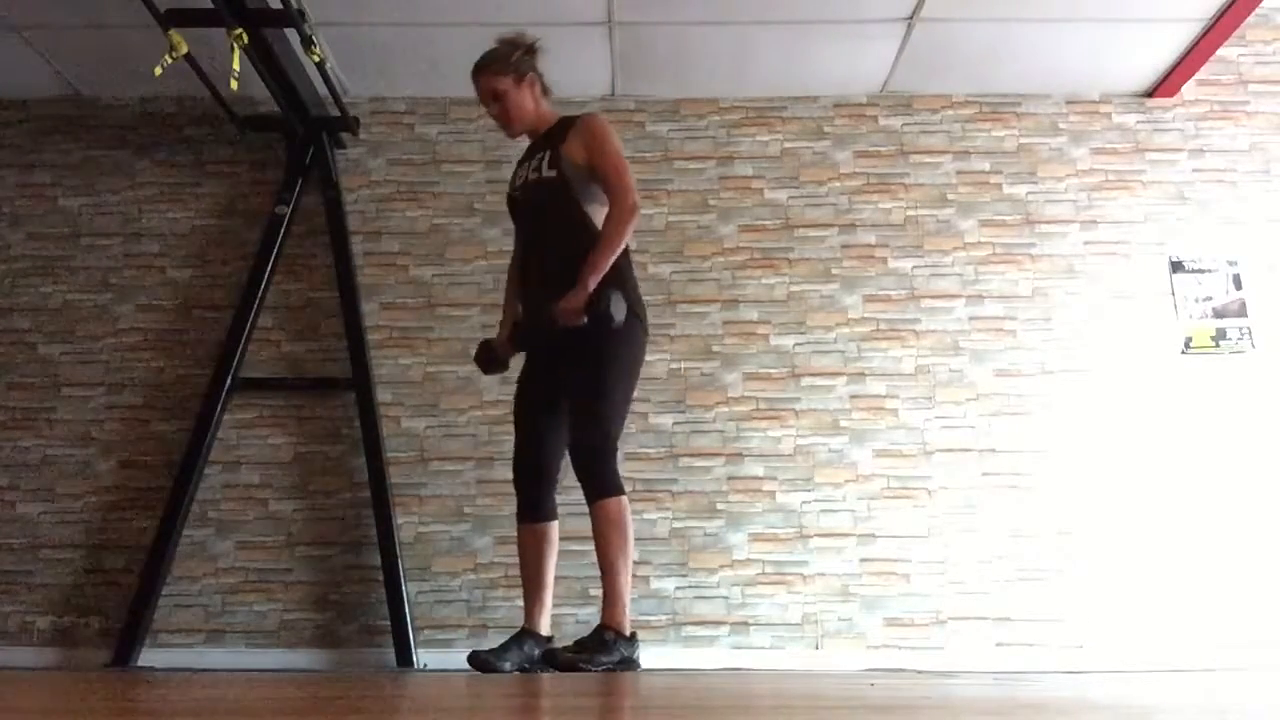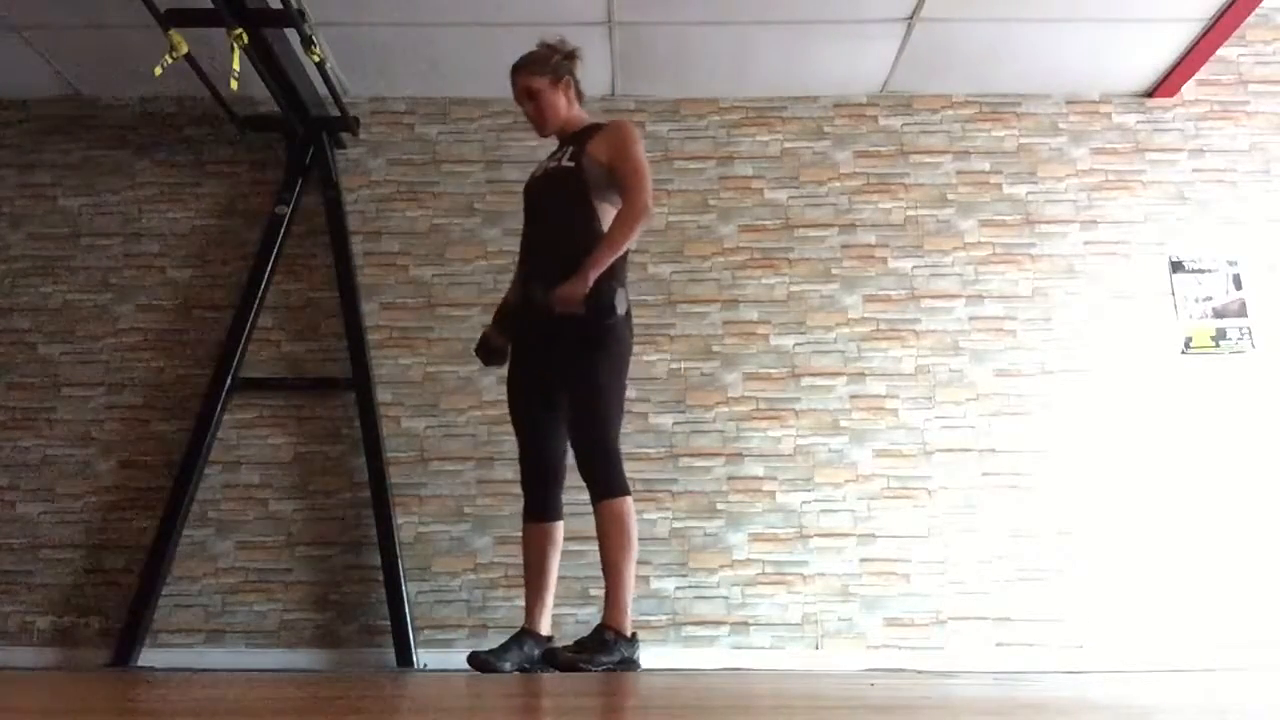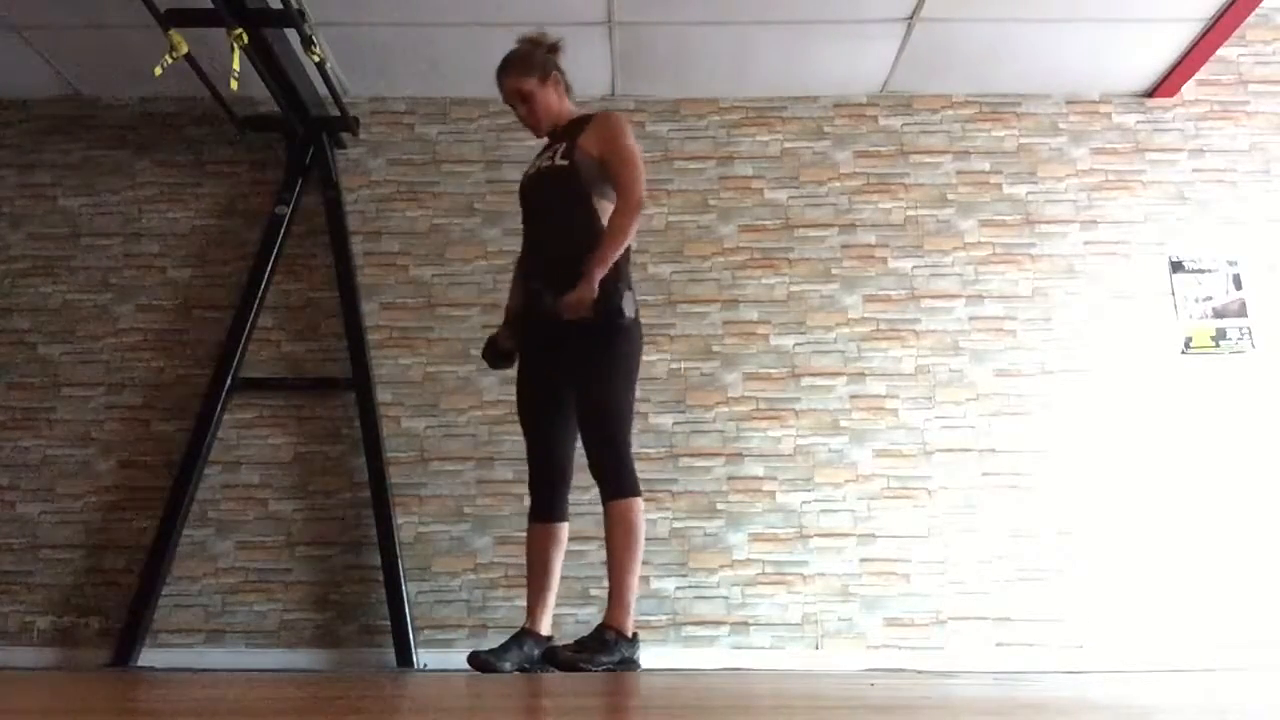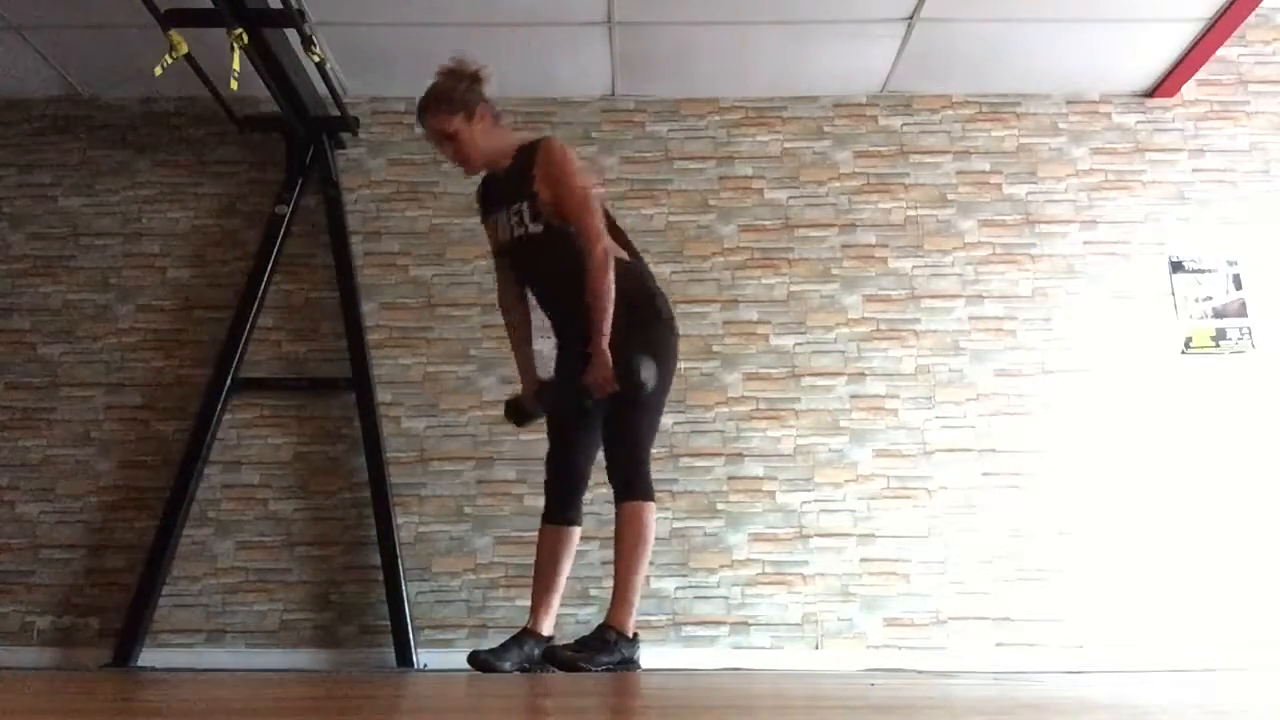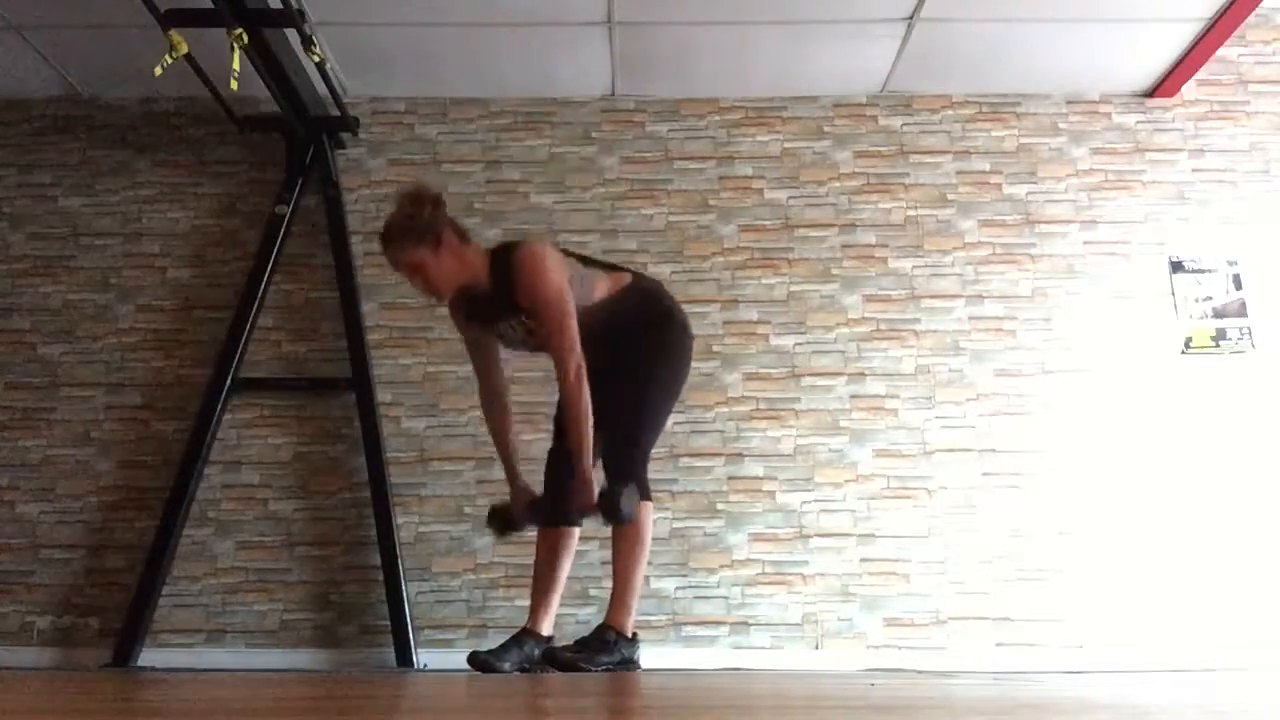
dt=0.2s
person 1, frame 1
left shoulder: (586, 131)
right shoulder: (527, 161)
left elbow: (626, 203)
left wrist: (586, 286)
right wrist: (509, 320)
left hip: (603, 319)
right hip: (551, 329)
left knee: (592, 459)
right knee: (532, 473)
left ankle: (617, 633)
right ankle: (535, 634)
person 1, frame 2
left shoulder: (614, 135)
right shoulder: (552, 162)
left elbow: (639, 205)
left wrist: (586, 277)
right wrist: (505, 309)
left hip: (590, 318)
right hip: (536, 325)
left knee: (597, 461)
right knee: (539, 477)
left ankle: (618, 634)
right ankle: (535, 635)
person 1, frame 3
left shoulder: (605, 128)
right shoulder: (542, 154)
left elbow: (633, 200)
left wrist: (589, 280)
right wrist: (513, 316)
left hip: (599, 312)
right hip: (546, 326)
left knee: (609, 461)
right knee: (546, 476)
left ankle: (620, 633)
right ankle: (536, 635)
person 1, frame 4
left shoulder: (549, 158)
right shoulder: (488, 196)
left elbow: (599, 250)
right elbow: (512, 288)
left wrist: (601, 347)
right wrist: (527, 374)
left hip: (635, 322)
right hip: (579, 334)
left knee: (625, 463)
right knee: (563, 478)
left ankle: (620, 634)
right ankle: (536, 634)
person 1, frame 5
left shoulder: (527, 263)
right shoulder: (466, 304)
left elbow: (573, 370)
right elbow: (493, 396)
left wrist: (586, 470)
right wrist: (516, 483)
left hip: (654, 331)
right hip: (608, 348)
left knee: (623, 454)
right knee: (560, 472)
left ankle: (619, 635)
right ankle: (536, 635)
